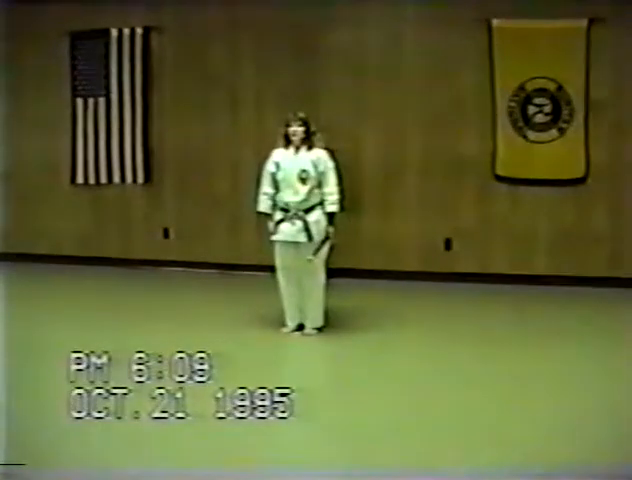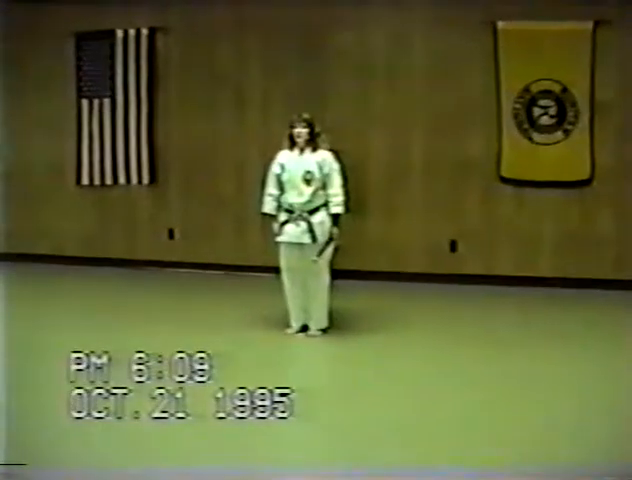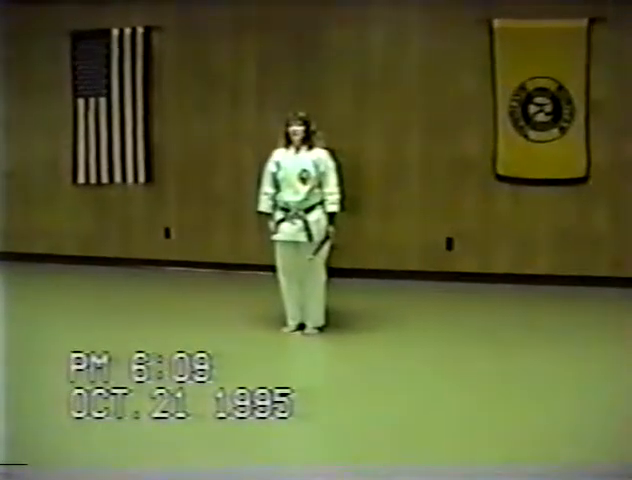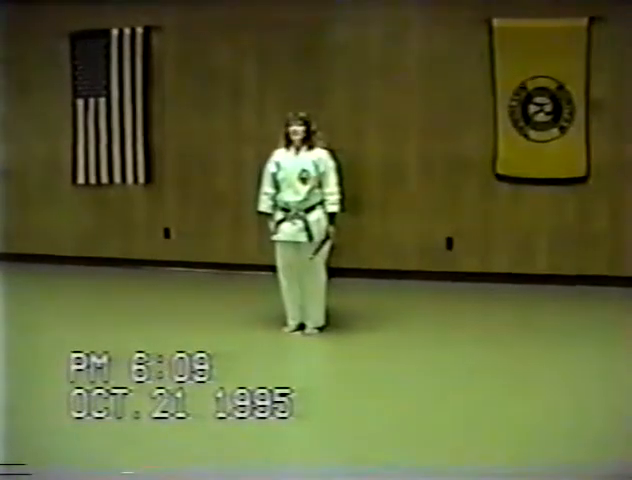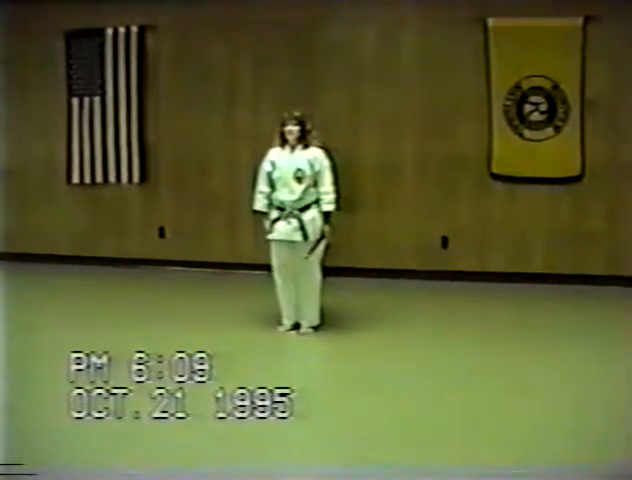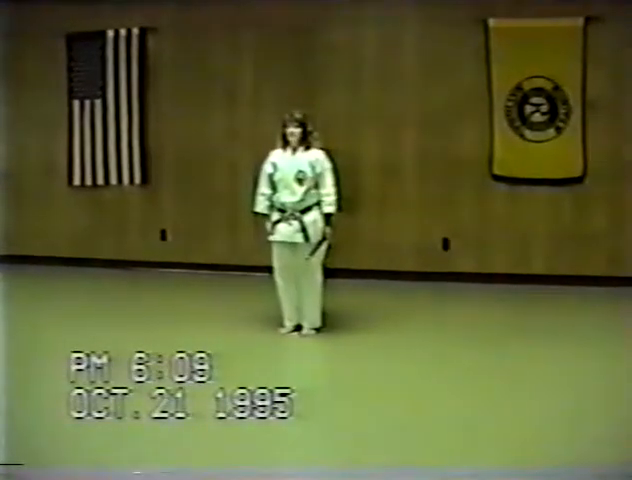
dt=0.3s
person 1, frame 1
left shoulder: (320, 156)
right shoulder: (277, 156)
left elbow: (330, 190)
right elbow: (267, 188)
left wrist: (330, 221)
right wrist: (270, 218)
left hip: (312, 221)
right hip: (285, 220)
left knee: (312, 271)
right knee: (286, 270)
left ankle: (313, 321)
right ankle: (293, 320)
person 1, frame 2
left shoulder: (325, 158)
right shoulder: (282, 158)
left elbow: (335, 191)
right elbow: (272, 190)
left wrist: (335, 223)
right wrist: (274, 219)
left hip: (317, 222)
right hip: (289, 222)
left knee: (317, 273)
right knee: (291, 272)
left ankle: (318, 322)
right ankle: (297, 321)
person 1, frame 3
left shoulder: (320, 156)
right shoulder: (277, 156)
left elbow: (331, 190)
right elbow: (268, 189)
left wrist: (331, 221)
right wrist: (270, 217)
left hip: (313, 220)
right hip: (285, 220)
left knee: (313, 271)
right knee: (287, 271)
left ankle: (314, 321)
right ankle: (294, 319)
person 1, frame 4
left shoulder: (321, 156)
right shoulder: (277, 157)
left elbow: (331, 190)
right elbow: (268, 189)
left wrist: (331, 221)
right wrist: (270, 217)
left hip: (313, 220)
right hip: (285, 220)
left knee: (313, 271)
right knee: (287, 271)
left ankle: (314, 320)
right ankle: (293, 319)
person 1, frame 5
left shoulder: (316, 155)
right shoulder: (273, 156)
left elbow: (326, 189)
right elbow: (263, 188)
left wrist: (326, 219)
right wrist: (265, 216)
left hip: (308, 219)
right hip: (280, 220)
left knee: (308, 270)
right knee: (282, 270)
left ankle: (309, 320)
right ankle: (289, 318)
person 1, frame 6
left shoulder: (317, 157)
right shoulder: (274, 157)
left elbow: (328, 191)
right elbow: (264, 189)
left wrist: (327, 222)
right wrist: (267, 218)
left hip: (309, 221)
right hip: (282, 221)
left knee: (309, 273)
right knee: (284, 272)
left ankle: (311, 322)
right ankle: (291, 320)
